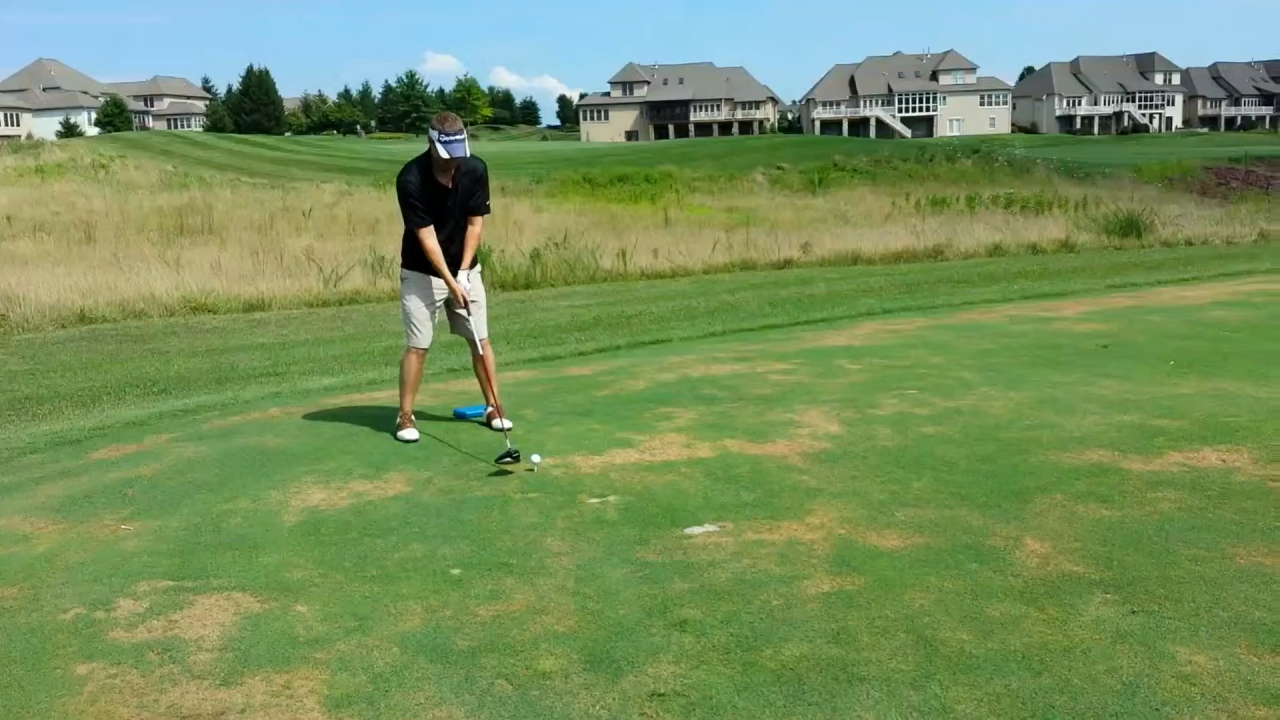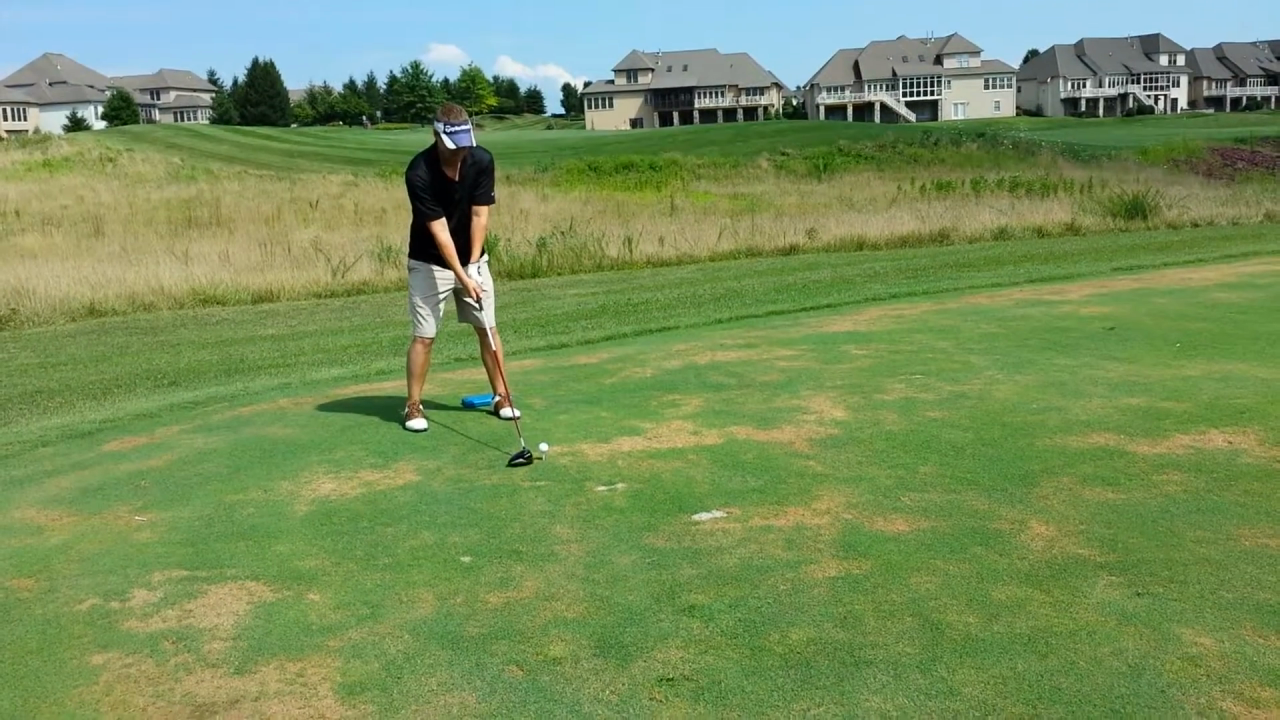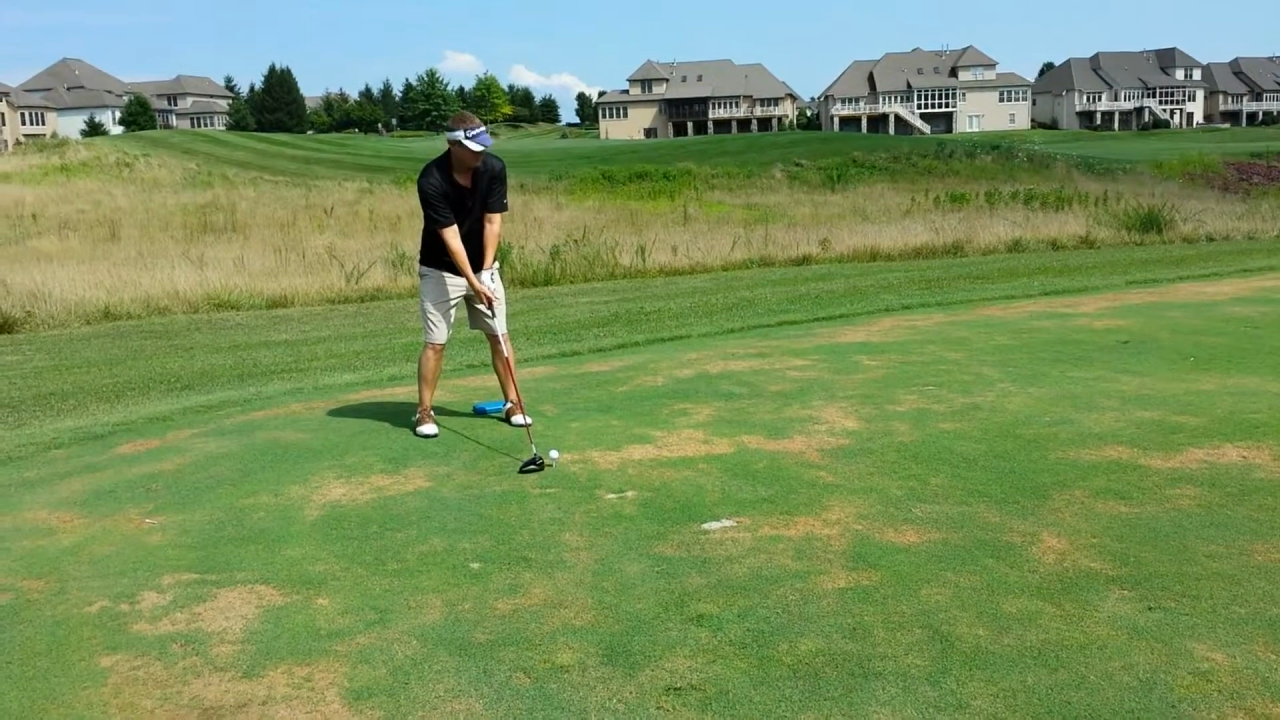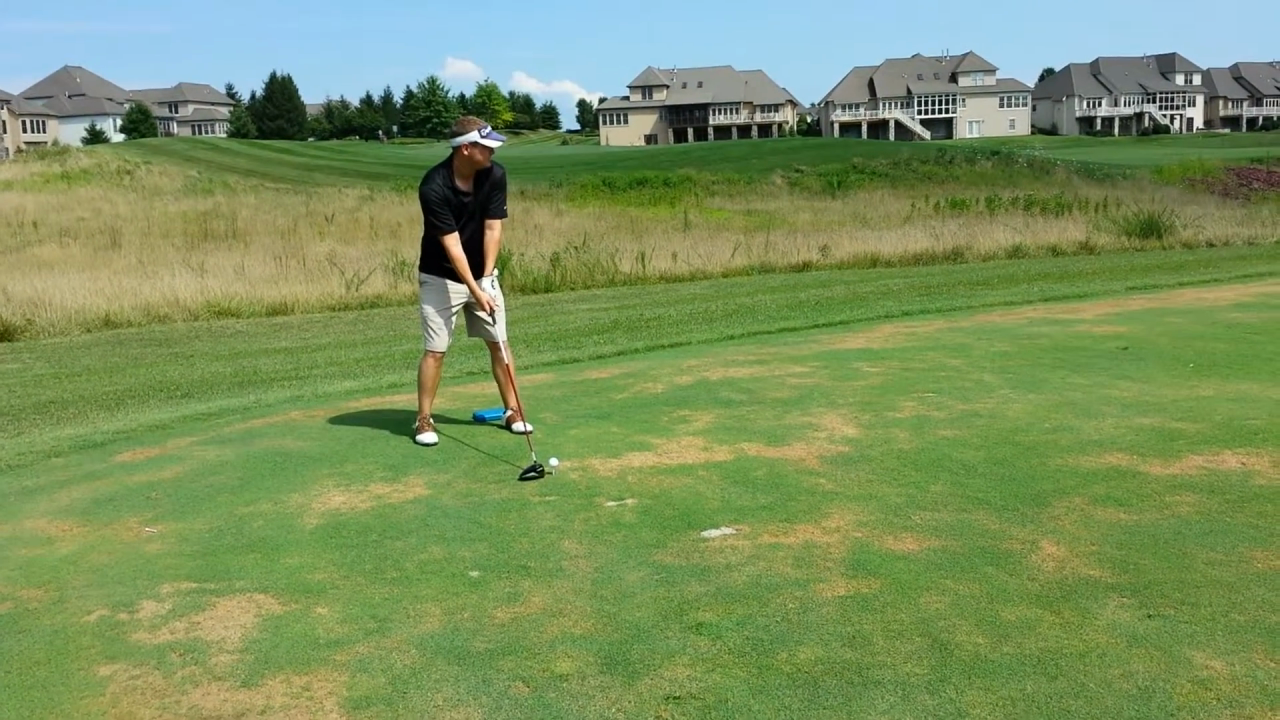
dt=0.7s
person 1, frame 1
left shoulder: (476, 169)
right shoulder: (411, 178)
left elbow: (475, 223)
right elbow: (426, 236)
left wrist: (464, 271)
right wrist: (449, 281)
left hip: (465, 268)
right hip: (422, 272)
left knee: (480, 339)
right knee: (418, 345)
left ankle: (493, 408)
right ankle: (405, 415)
person 1, frame 2
left shoulder: (482, 160)
right shoulder: (419, 172)
left elbow: (479, 215)
right elbow: (438, 230)
left wrist: (474, 264)
right wrist: (461, 277)
left hip: (472, 259)
right hip: (429, 262)
left knee: (487, 328)
right knee: (424, 335)
left ankle: (501, 396)
right ankle: (413, 405)
person 1, frame 3
left shoulder: (494, 168)
right shoulder: (431, 180)
left elbow: (493, 221)
right elbow: (451, 236)
left wrist: (487, 271)
right wrist: (473, 283)
left hip: (483, 267)
right hip: (440, 269)
left knee: (499, 335)
right knee: (435, 341)
left ankle: (512, 403)
right ankle: (424, 411)
person 1, frame 4
left shoulder: (495, 175)
right shoulder: (434, 186)
left elbow: (493, 228)
right elbow: (452, 244)
left wrist: (487, 277)
right wrist: (474, 290)
left hip: (482, 274)
right hip: (440, 277)
left knee: (499, 342)
right knee: (435, 350)
left ankle: (512, 411)
right ankle: (424, 419)
